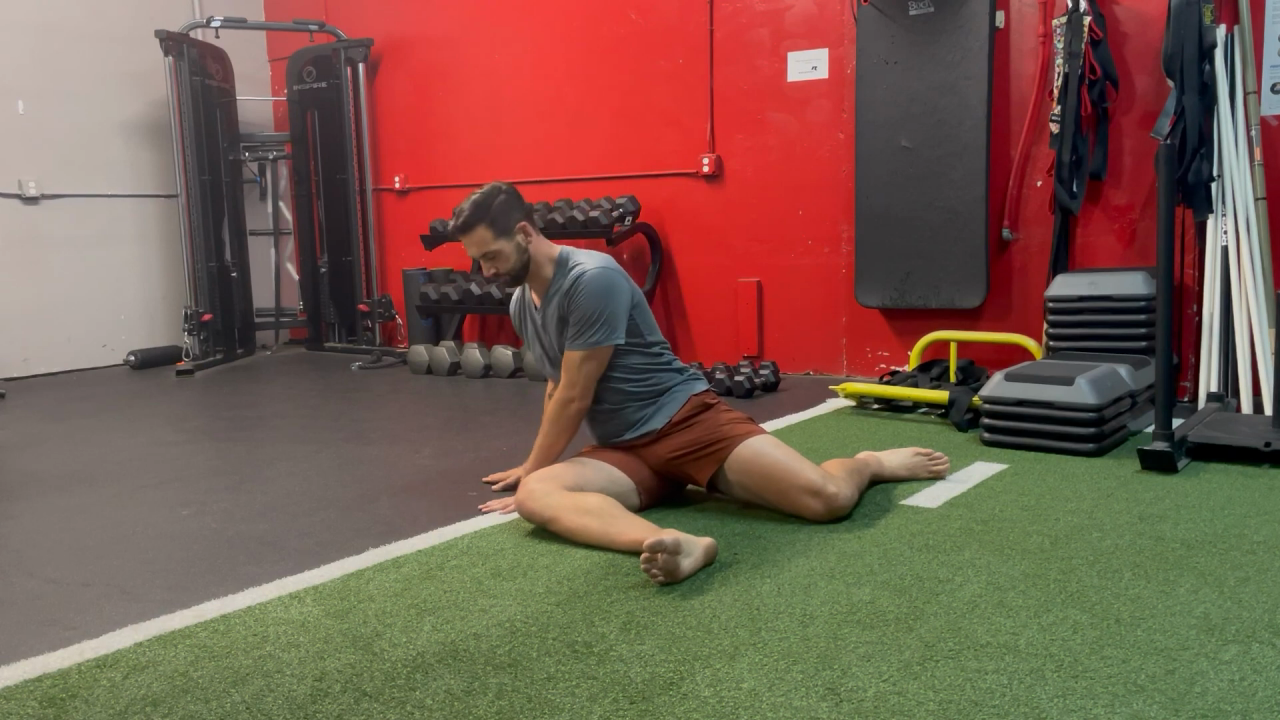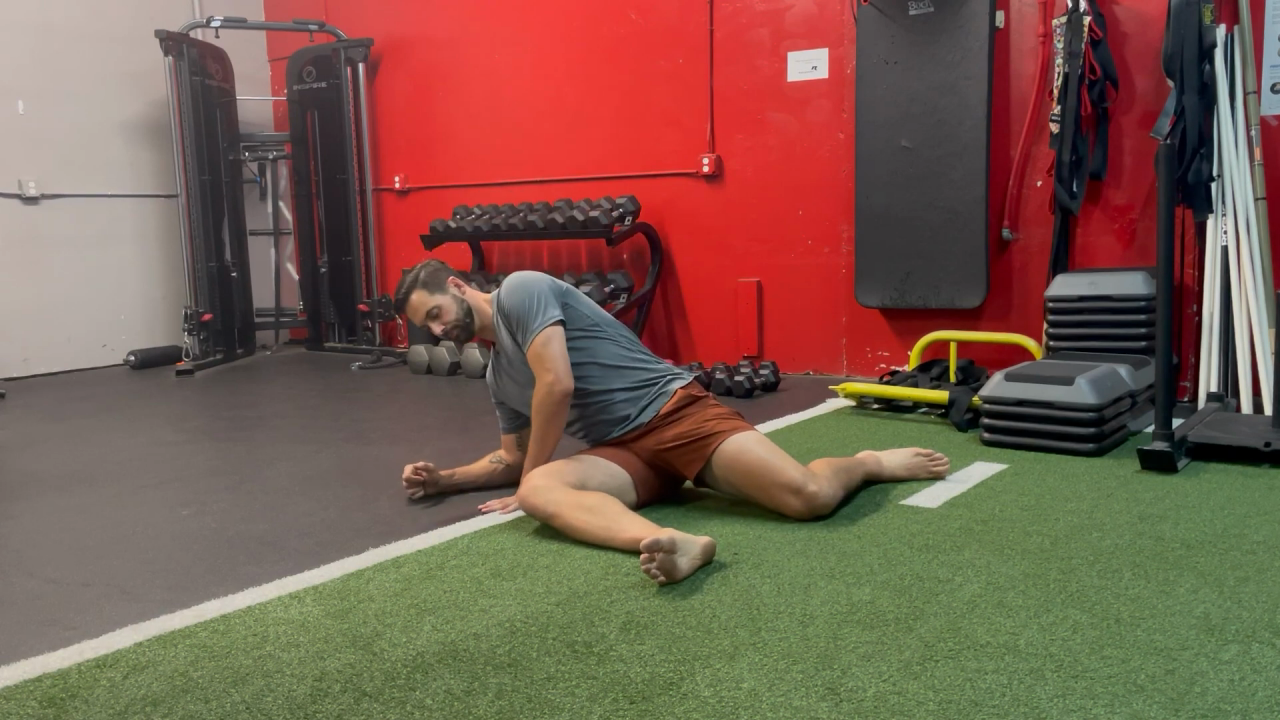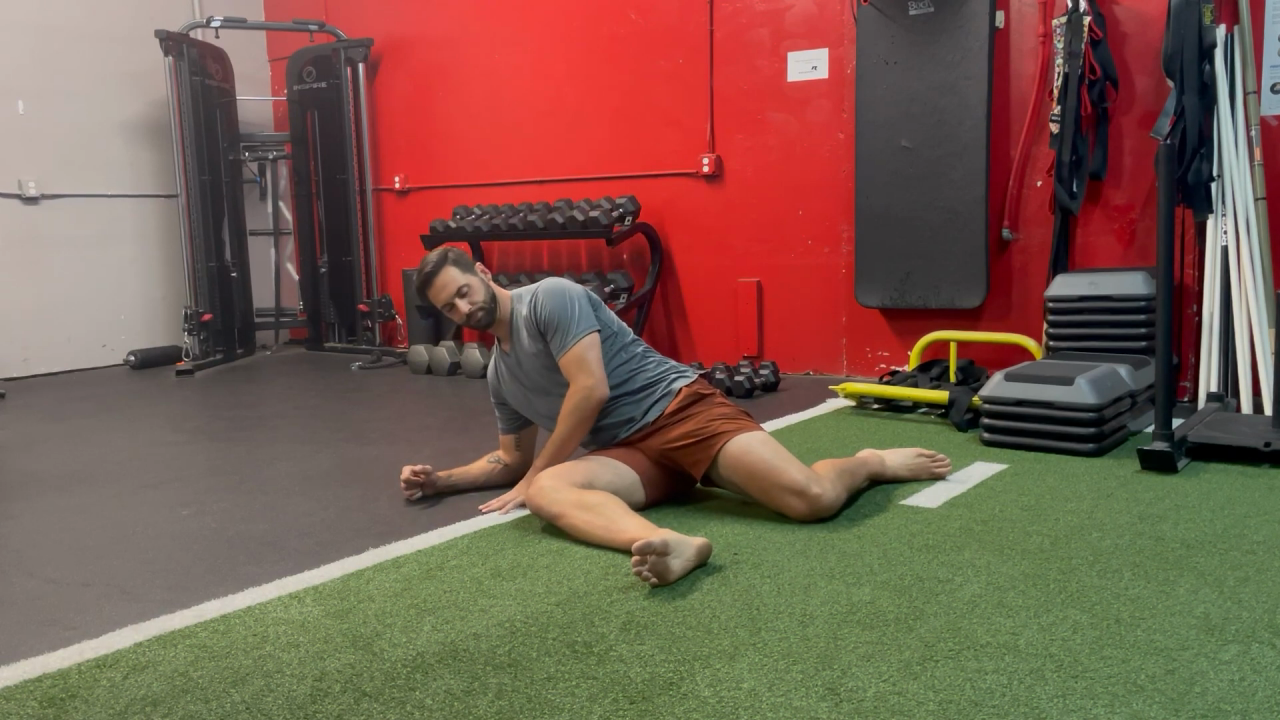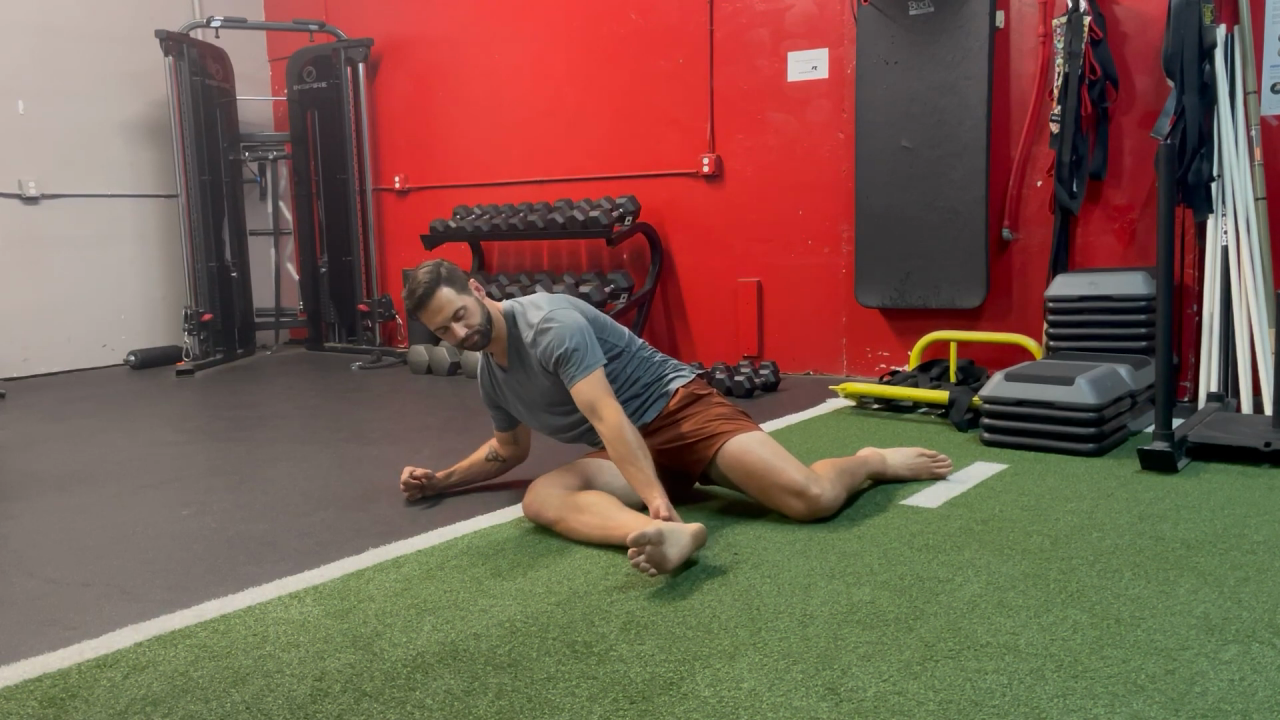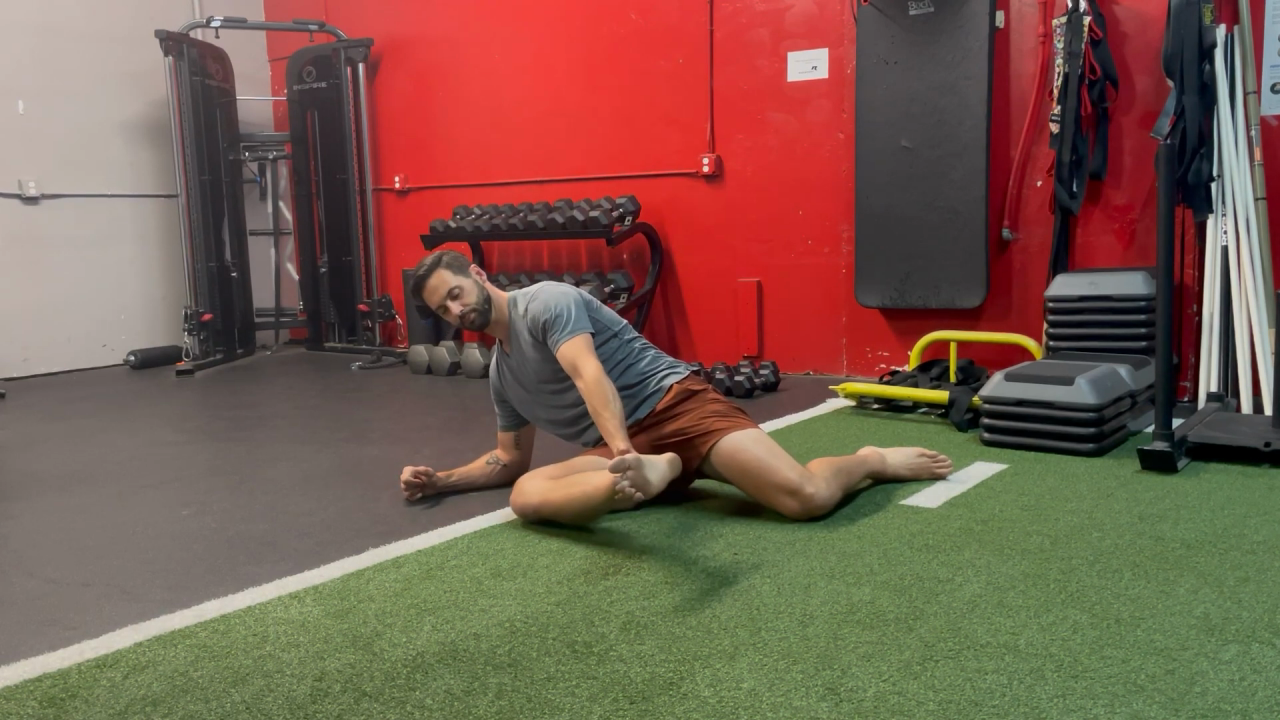
dt=1s
person 1, frame 1
left shoulder: (592, 279)
right shoulder: (520, 303)
left elbow: (575, 399)
left wrist: (533, 469)
right wrist: (528, 469)
left hip: (685, 418)
right hip: (623, 450)
left knee: (827, 497)
right knee: (534, 496)
left ankle: (872, 463)
right ankle: (672, 543)
person 1, frame 2
left shoulder: (520, 289)
right shoulder: (498, 374)
left elbow: (557, 385)
right elbow: (513, 457)
left wrist: (528, 475)
right wrist: (444, 479)
left hip: (674, 410)
right hip: (623, 450)
left knee: (809, 496)
right knee: (539, 490)
left ankle: (869, 463)
right ankle: (673, 544)
person 1, frame 3
left shoulder: (550, 298)
right shoulder: (499, 374)
left elbow: (591, 390)
right elbow: (511, 460)
left wrist: (533, 475)
right wrist: (440, 480)
left hip: (679, 409)
right hip: (628, 453)
left knee: (813, 498)
right knee: (547, 493)
left ankle: (873, 463)
right ankle: (667, 544)
person 1, frame 4
left shoulder: (551, 323)
right shoulder: (490, 376)
left elbow: (608, 417)
right elbow: (509, 451)
left wrist: (658, 501)
right wrist: (438, 481)
left hip: (678, 409)
right hip: (625, 451)
left knee: (812, 498)
right knee: (541, 498)
left ankle: (874, 462)
right ankle: (673, 537)
person 1, frame 5
left shoulder: (546, 302)
right shoulder: (501, 372)
left elbow: (590, 376)
right elbow: (511, 459)
left wrist: (622, 448)
right wrist: (440, 480)
left hip: (675, 404)
right hip: (622, 448)
left knee: (807, 496)
right knee: (526, 493)
left ankle: (873, 461)
